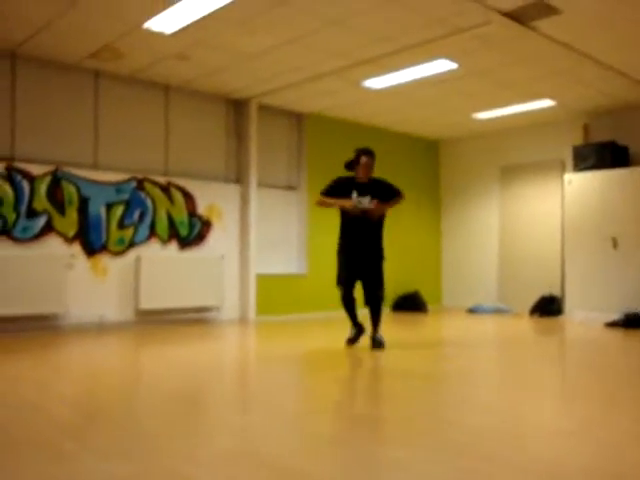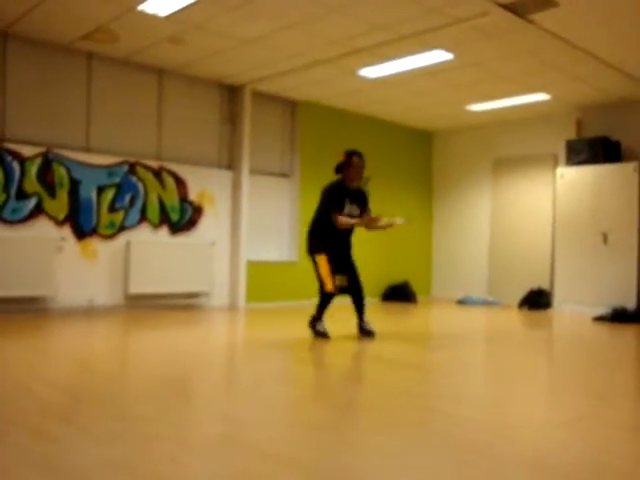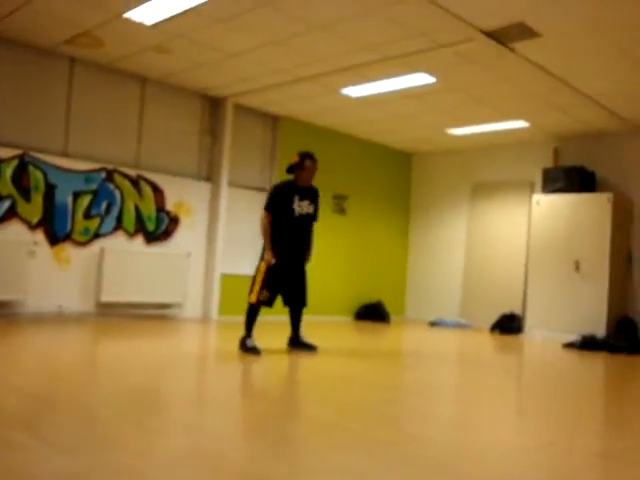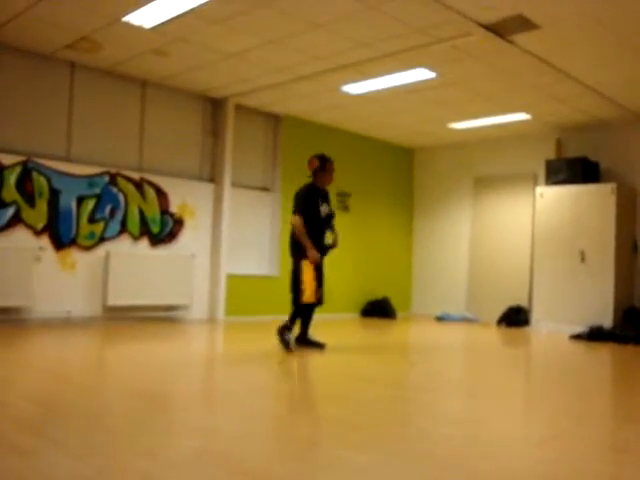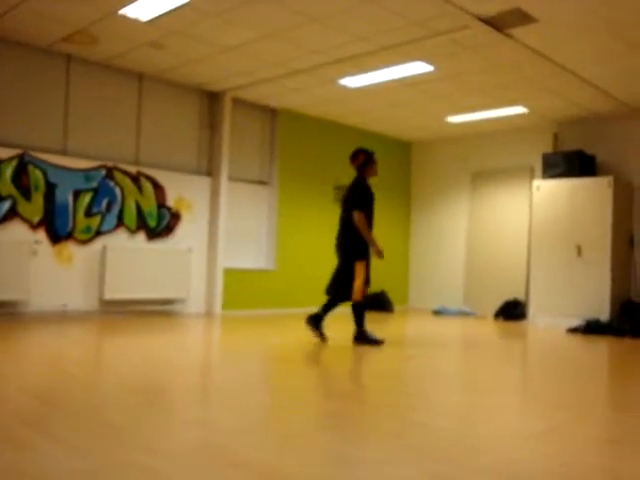
dt=0.7s
person 1, frame 1
left shoulder: (381, 186)
right shoulder: (342, 184)
left elbow: (399, 196)
right elbow: (320, 200)
left wrist: (384, 208)
right wrist: (343, 204)
left hip: (372, 249)
right hip: (348, 248)
left knee: (375, 292)
right knee: (345, 291)
left ankle: (376, 333)
right ankle: (356, 326)
person 1, frame 2
left shoulder: (360, 195)
right shoulder: (333, 190)
left elbow: (366, 221)
right elbow: (337, 220)
left wrist: (389, 223)
right wrist: (360, 222)
left hip: (341, 245)
right hip: (321, 243)
left knee: (354, 283)
right knee: (333, 283)
left ankle: (362, 322)
right ankle: (317, 320)
person 1, frame 3
left shoulder: (313, 193)
right shoulder: (282, 189)
right elbow: (266, 218)
left wrist: (309, 249)
right wrist: (268, 249)
left hip: (297, 253)
right hip: (276, 252)
left knee: (297, 297)
right knee: (260, 294)
left ankle: (295, 338)
right ankle: (247, 337)
person 1, frame 4
left shoulder: (324, 194)
right shoulder: (306, 193)
right elbow: (296, 221)
left wrist: (334, 236)
right wrist: (309, 249)
left hip: (317, 250)
right hip: (304, 250)
left knee: (315, 294)
right knee: (310, 292)
left ankle: (303, 335)
right ankle: (287, 328)
person 1, frame 5
left shoulder: (355, 187)
right shoulder: (362, 187)
right elbow: (358, 217)
left wrist: (368, 243)
right wrist: (374, 244)
left hip: (347, 243)
right hip: (355, 245)
left knee: (343, 287)
right knee: (358, 288)
left ankle: (318, 317)
right ankle: (360, 332)
